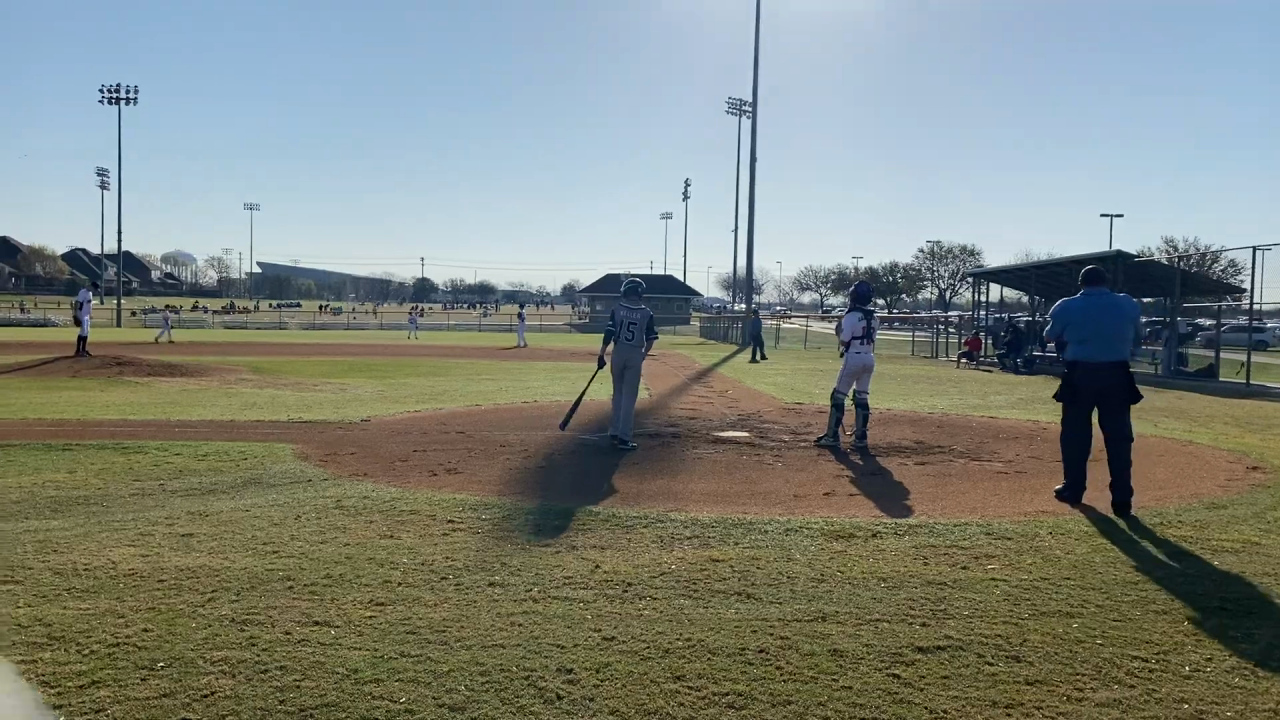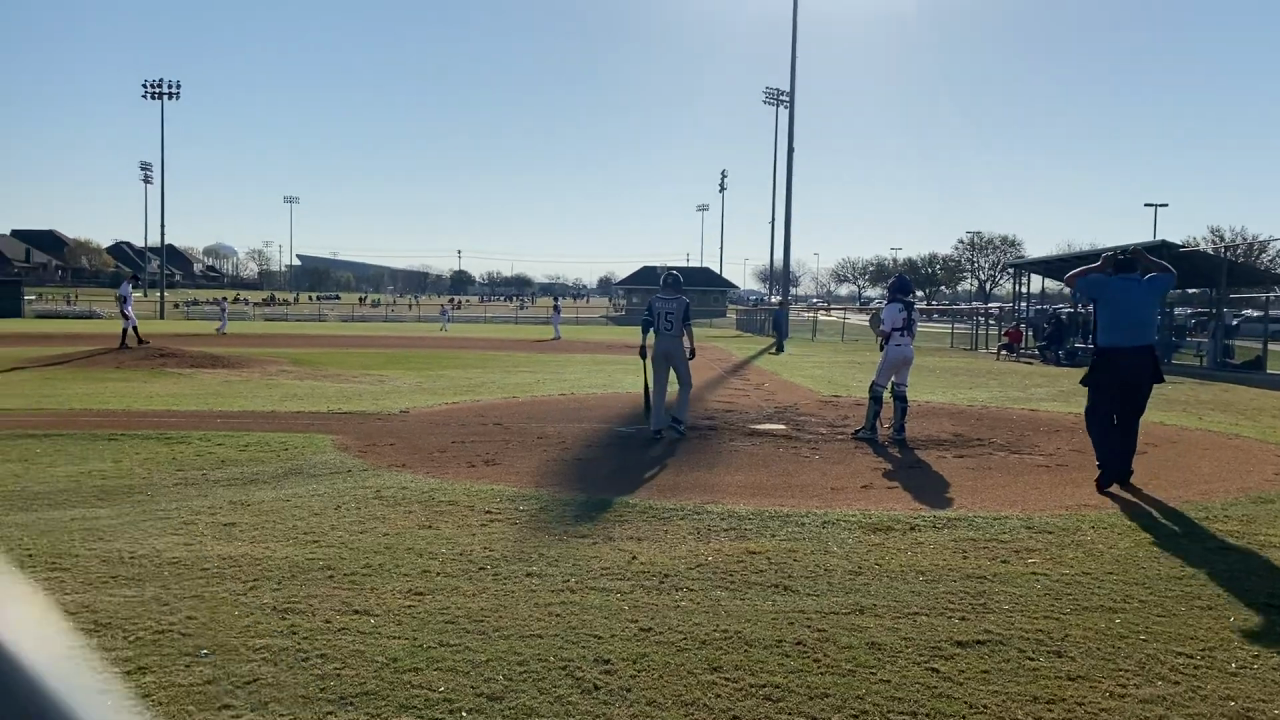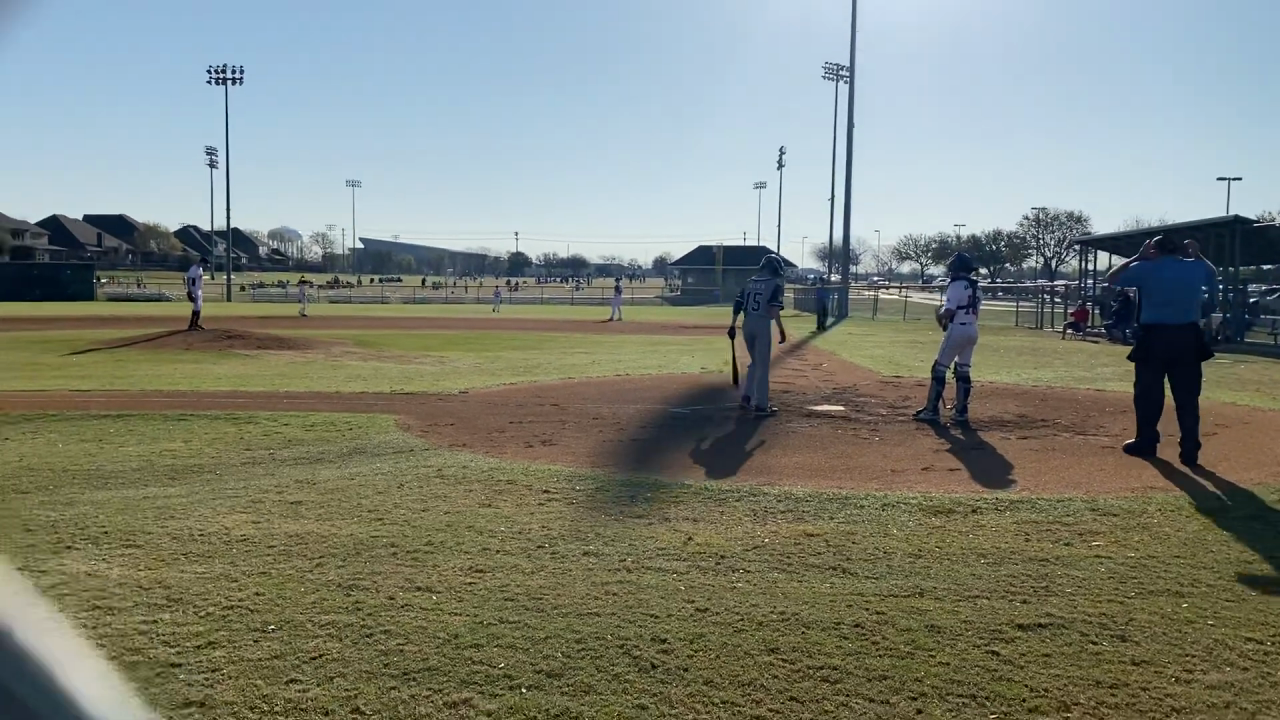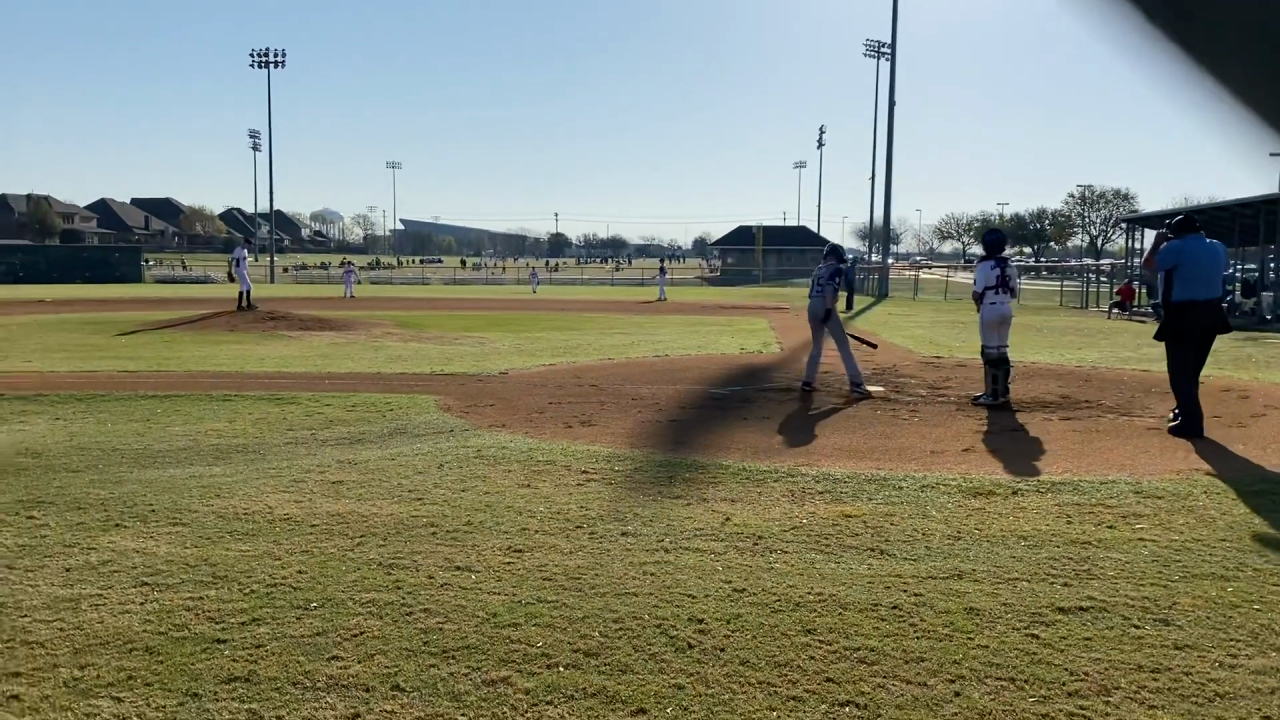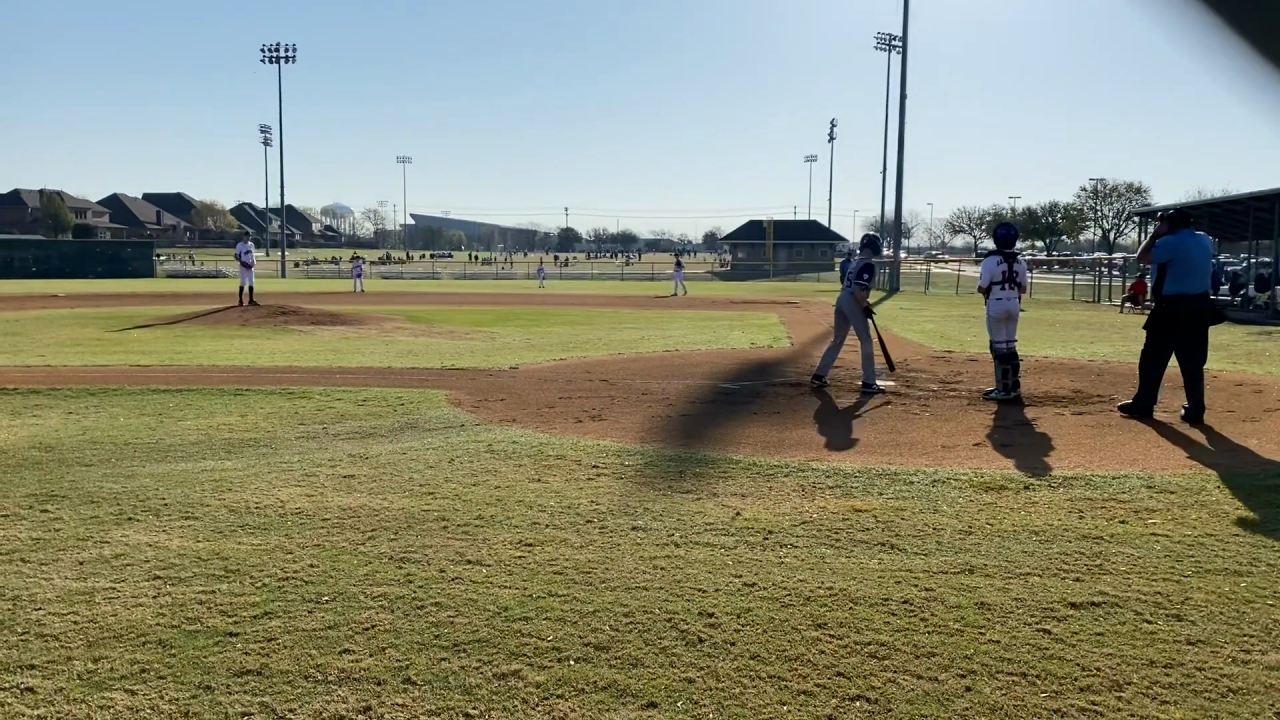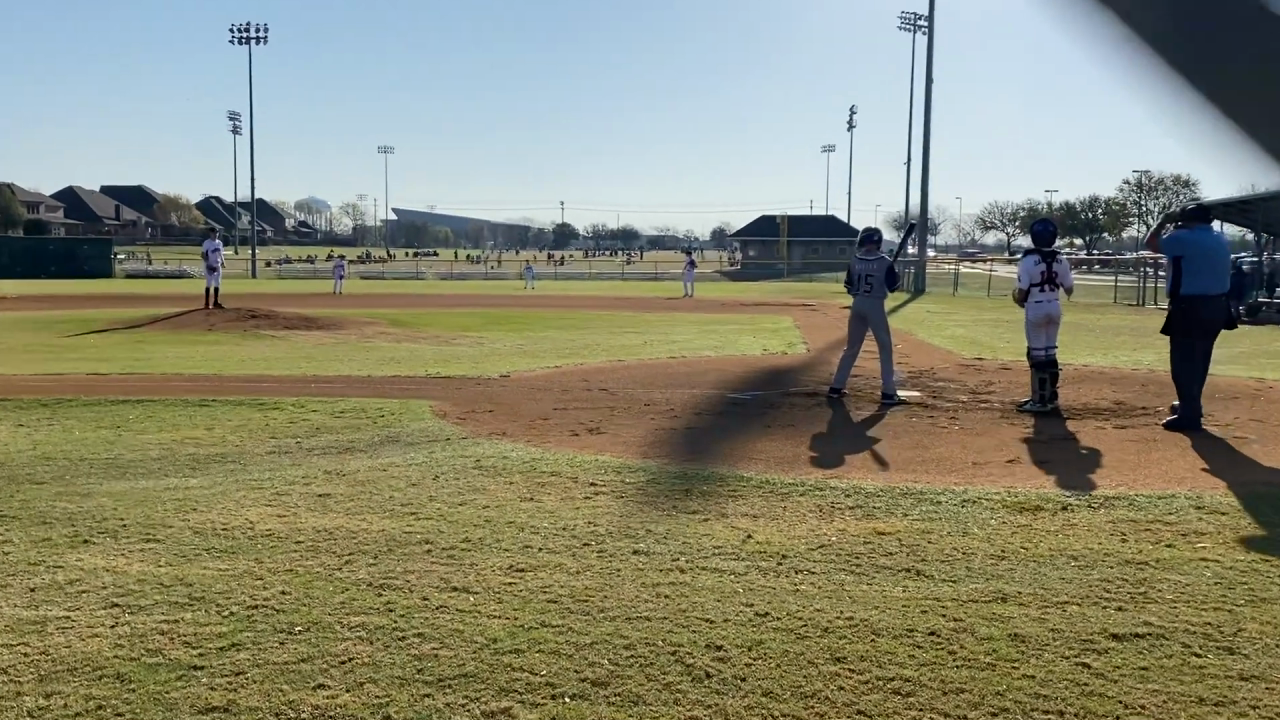
dt=0.7s
person 1, frame 1
left shoulder: (1067, 307)
right shoulder: (1128, 305)
left elbow: (1050, 337)
right elbow: (1135, 335)
left hip: (1080, 377)
right hip: (1116, 377)
left knee: (1074, 435)
right knee: (1118, 438)
left ankle: (1073, 489)
right ankle: (1121, 498)
person 1, frame 2
left shoulder: (1104, 285)
right shoulder: (1152, 286)
left elbow: (1070, 279)
right elbow: (1172, 275)
left wrist: (1100, 266)
right wrist: (1147, 259)
left hip: (1109, 361)
right hip: (1143, 361)
left knee: (1097, 416)
right knee: (1129, 419)
left ankle: (1110, 466)
right ankle: (1123, 472)
person 1, frame 3
left shoulder: (1146, 268)
right shoulder: (1196, 268)
left elbow: (1111, 278)
right elbow: (1212, 275)
left wrist: (1138, 257)
right wrist: (1196, 255)
left hip: (1154, 338)
right hip: (1187, 338)
left knee: (1148, 393)
right knee: (1187, 396)
left ankle: (1145, 442)
right ankle: (1190, 449)
person 1, frame 4
left shoulder: (1177, 247)
right shoulder: (1217, 248)
left elbow: (1149, 265)
right elbow: (1225, 266)
left wrist: (1158, 242)
left hip: (1182, 315)
right hip: (1211, 314)
left knee: (1180, 370)
right knee: (1192, 369)
left ankle: (1190, 421)
right ankle: (1186, 416)
person 1, frame 5
left shoulder: (1171, 242)
right shoulder: (1205, 240)
left elbow: (1143, 257)
left wrist: (1156, 235)
left hip: (1172, 308)
right hip: (1199, 307)
left knee: (1153, 358)
right knee: (1193, 362)
left ankle: (1143, 404)
right ankle: (1195, 409)
person 1, frame 6
left shoulder: (1185, 238)
right shoulder: (1221, 239)
left elbow: (1151, 244)
left wrist: (1164, 221)
right wrist: (1176, 229)
left hip: (1189, 309)
right hip: (1216, 307)
left knee: (1184, 363)
right knee: (1198, 362)
left ankle: (1189, 416)
right ankle: (1189, 408)
person 2, frame 1
left shoulder: (851, 316)
right shoulder: (873, 318)
left elbow: (843, 342)
right elbow: (871, 339)
left wrist: (840, 333)
left hip: (853, 359)
right hip: (868, 359)
left knee: (838, 396)
right knee: (862, 397)
left ankle: (832, 437)
right ankle: (861, 438)
person 2, frame 2
left shoulder: (891, 307)
right shoulder: (913, 310)
left elbow: (883, 333)
right elbow: (912, 335)
left wrist: (875, 328)
left hip: (893, 351)
right hip: (908, 351)
left knee: (877, 389)
right knee: (900, 390)
left ankle: (870, 429)
right ankle: (899, 430)
person 2, frame 3
left shoulder: (956, 284)
right shoulder: (976, 287)
left elbow: (949, 311)
right elbow: (974, 313)
left wrist: (939, 315)
left hip: (957, 330)
right hip: (972, 330)
left knee: (939, 369)
right knee: (963, 370)
left ankle: (932, 410)
right ankle: (961, 412)
person 2, frame 4
left shoulder: (983, 265)
right shoulder: (1010, 267)
left elbow: (976, 294)
right elbow: (1014, 293)
left wrist: (977, 299)
left hip: (989, 310)
right hip: (1006, 309)
left knee: (990, 352)
right knee: (1002, 350)
left ankle: (992, 394)
right ankle: (1003, 392)
person 2, frame 5
left shoulder: (990, 260)
right shoulder: (1020, 262)
left elbow: (981, 288)
right elbow: (1023, 289)
left wrist: (990, 290)
left hip: (996, 306)
right hip: (1014, 305)
left knee: (999, 346)
right knee: (1010, 345)
left ankle: (1003, 389)
right ankle: (1014, 386)
person 2, frame 6
left shoulder: (1028, 260)
right shoulder: (1061, 260)
left elbow: (1021, 292)
right elbow: (1069, 290)
left wrist: (1019, 300)
left hip: (1035, 309)
right hip: (1054, 308)
left knee: (1037, 354)
right knee: (1050, 352)
left ankle: (1039, 401)
right ankle: (1051, 397)
person 3, frame 1
left shoulder: (617, 309)
right shoulder: (646, 313)
left elbow: (608, 334)
right elbow: (651, 339)
left wrist: (601, 355)
right wrist: (643, 355)
left hip: (618, 354)
right hip: (635, 356)
left knee: (618, 395)
right knee: (629, 398)
left ankle: (614, 433)
right ankle: (624, 439)
person 3, frame 2
left shoulder: (654, 301)
right shoulder: (683, 302)
left elbow: (646, 323)
right elbow: (687, 326)
left wrist: (643, 345)
right wrist: (692, 347)
left hip: (659, 345)
right hip: (676, 345)
left knee: (659, 388)
right knee: (685, 384)
left ankle: (657, 428)
right ankle: (677, 419)
person 3, frame 3
left shoulder: (750, 283)
right shoulder: (774, 284)
left elbow: (738, 305)
right elbow: (774, 309)
left wrist: (733, 325)
right wrist: (781, 330)
left hip: (747, 324)
right hip: (762, 325)
left knee: (755, 363)
right knee: (763, 366)
left ankle: (747, 397)
right ankle: (761, 406)
person 3, frame 4
left shoulder: (818, 270)
right shoulder: (837, 269)
right elbow: (830, 288)
right wrist: (829, 309)
left hip: (812, 306)
right hip: (824, 308)
left knee: (817, 346)
right knee: (843, 345)
left ankle: (808, 382)
right ankle: (856, 384)
person 3, frame 5
left shoulder: (856, 261)
right shoulder: (868, 264)
right elbow: (857, 289)
left wrist: (864, 303)
right wrist: (865, 306)
left hip: (842, 300)
right hip: (852, 303)
left knee: (837, 340)
right knee: (866, 342)
left ankle: (819, 375)
right ankle: (868, 383)
person 3, frame 6
left shoulder: (854, 261)
right shoulder: (885, 262)
left elbow: (849, 288)
right elbow: (893, 287)
left hip: (857, 305)
right hip: (875, 306)
left knee: (851, 348)
right knee: (885, 349)
left ankle: (836, 387)
right ankle: (888, 392)
